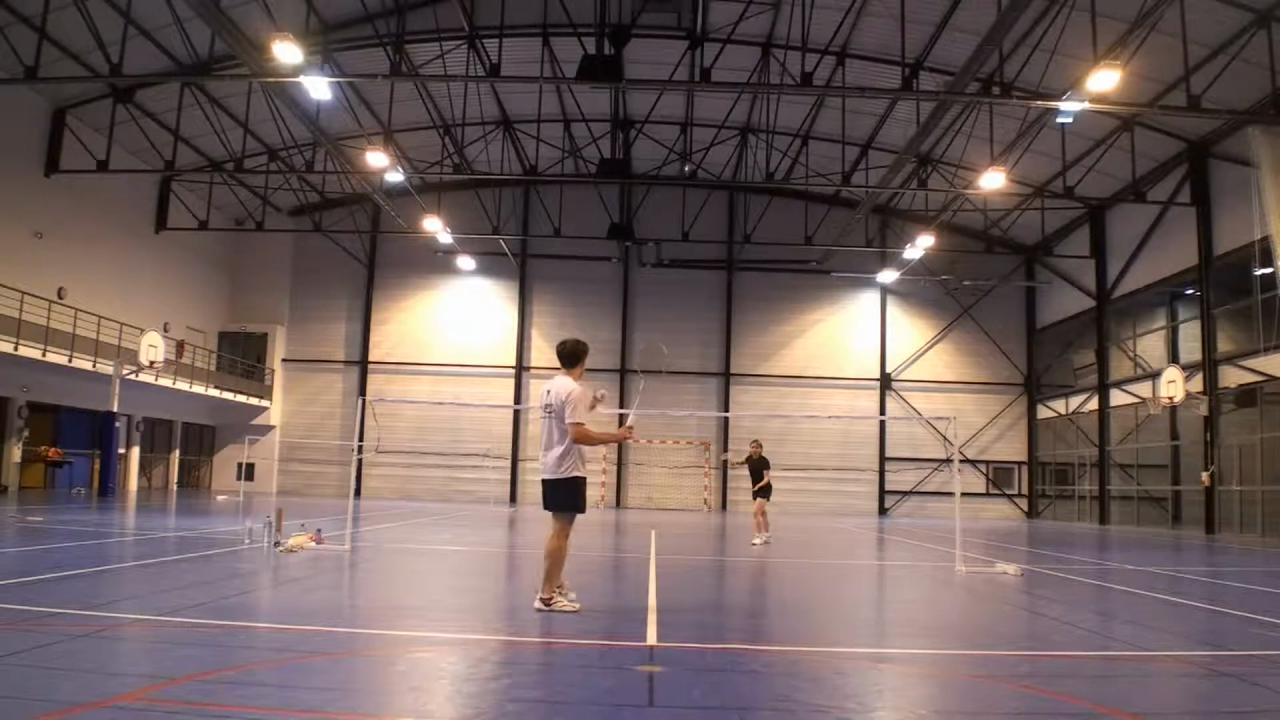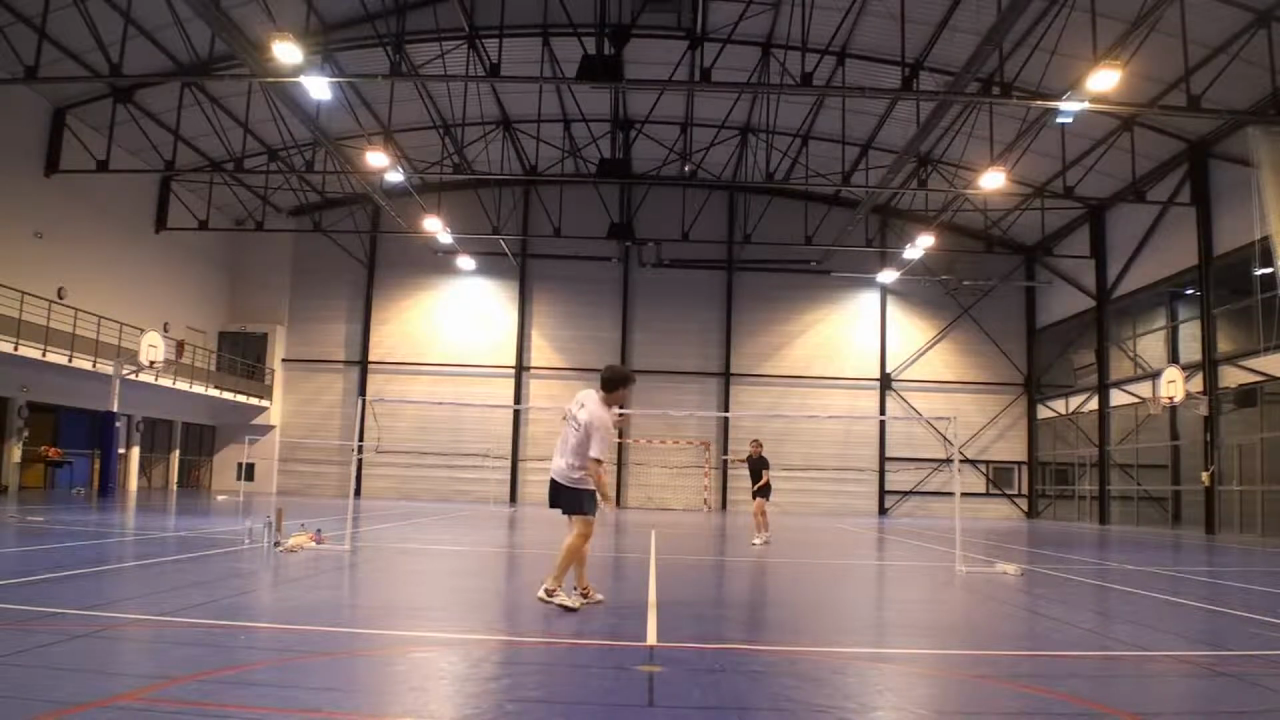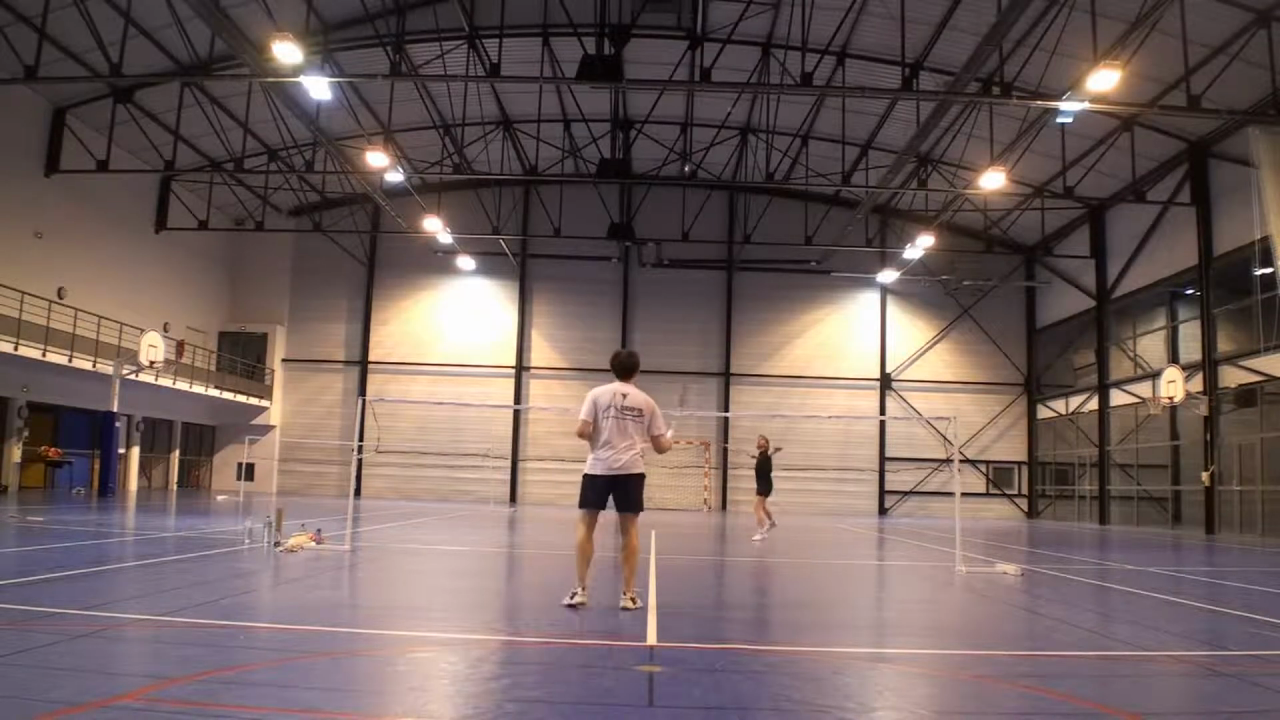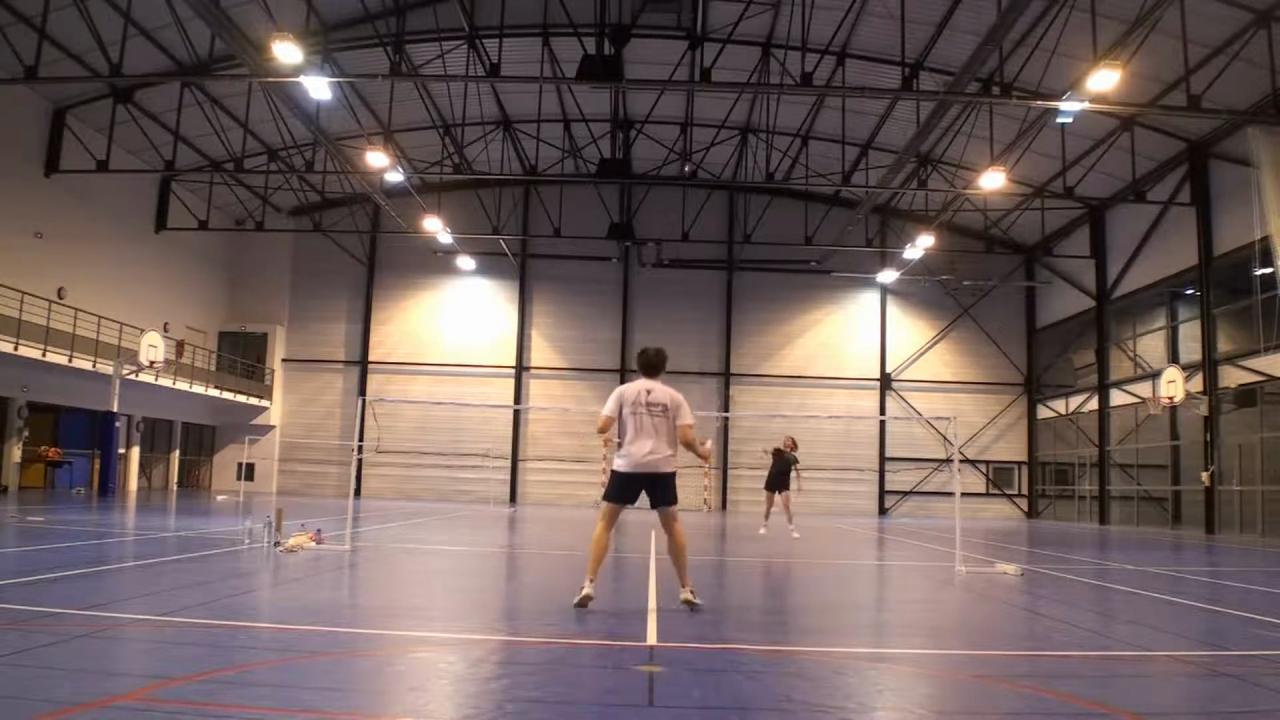
dt=1s
person 1, frame 1
left shoulder: (550, 387)
right shoulder: (574, 390)
right elbow: (578, 435)
left wrist: (588, 405)
right wrist: (614, 436)
left hip: (552, 469)
right hip: (568, 471)
left knee: (561, 529)
right knee: (561, 530)
left ankle: (554, 585)
right ankle: (546, 595)
person 1, frame 2
left shoulder: (586, 395)
right shoulder: (603, 423)
right elbow: (595, 467)
right wrist: (604, 494)
left hip: (561, 474)
right hip: (578, 480)
left knee: (580, 531)
right knee: (581, 532)
left ankle: (582, 589)
right ankle: (551, 587)
person 1, frame 3
left shoulder: (597, 394)
right shoulder: (647, 403)
left elbow: (581, 431)
right elbow: (660, 446)
right wrist: (667, 443)
left hip: (599, 469)
right hip: (631, 471)
left knee: (586, 527)
right knee: (629, 532)
left ankle: (581, 588)
right ankle: (628, 594)
person 1, frame 4
left shoulder: (623, 391)
right shoulder: (674, 398)
left elbow: (603, 427)
right elbow: (686, 438)
left wrist: (613, 432)
right wrist: (703, 453)
left hip: (627, 466)
right hip: (662, 468)
left knee: (605, 523)
right knee: (671, 527)
left ankle: (588, 585)
right ankle: (686, 589)
